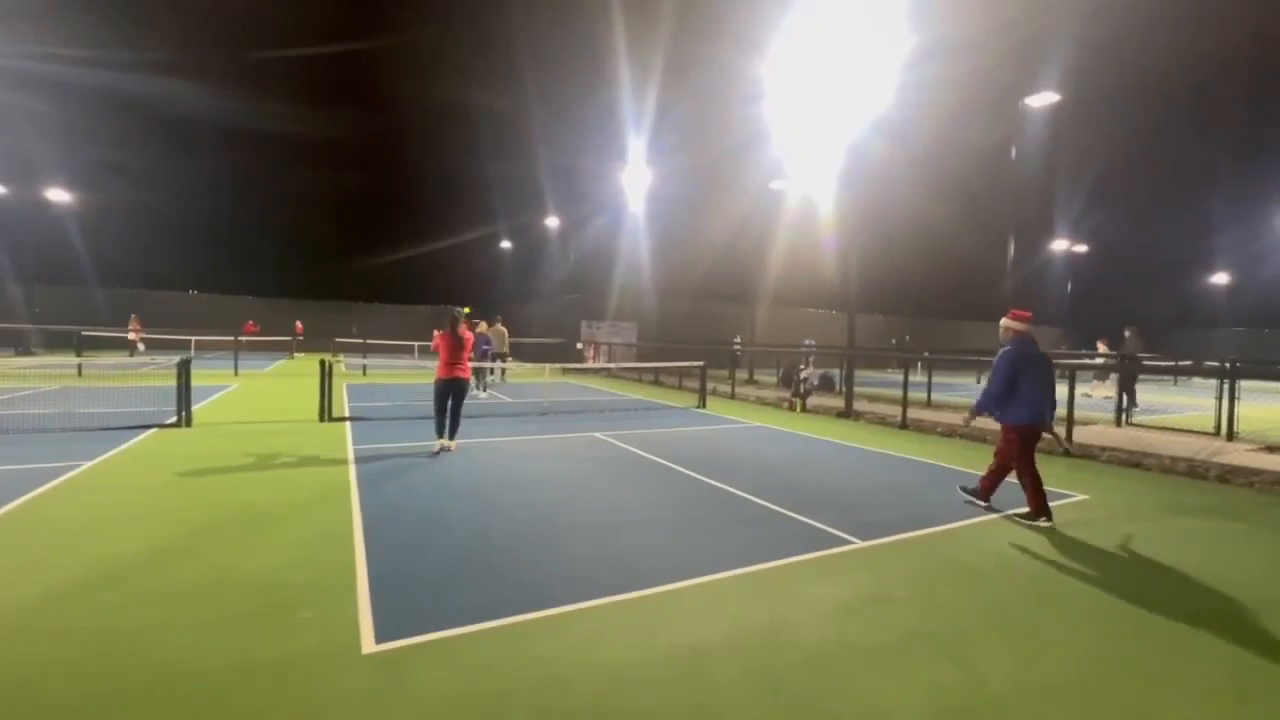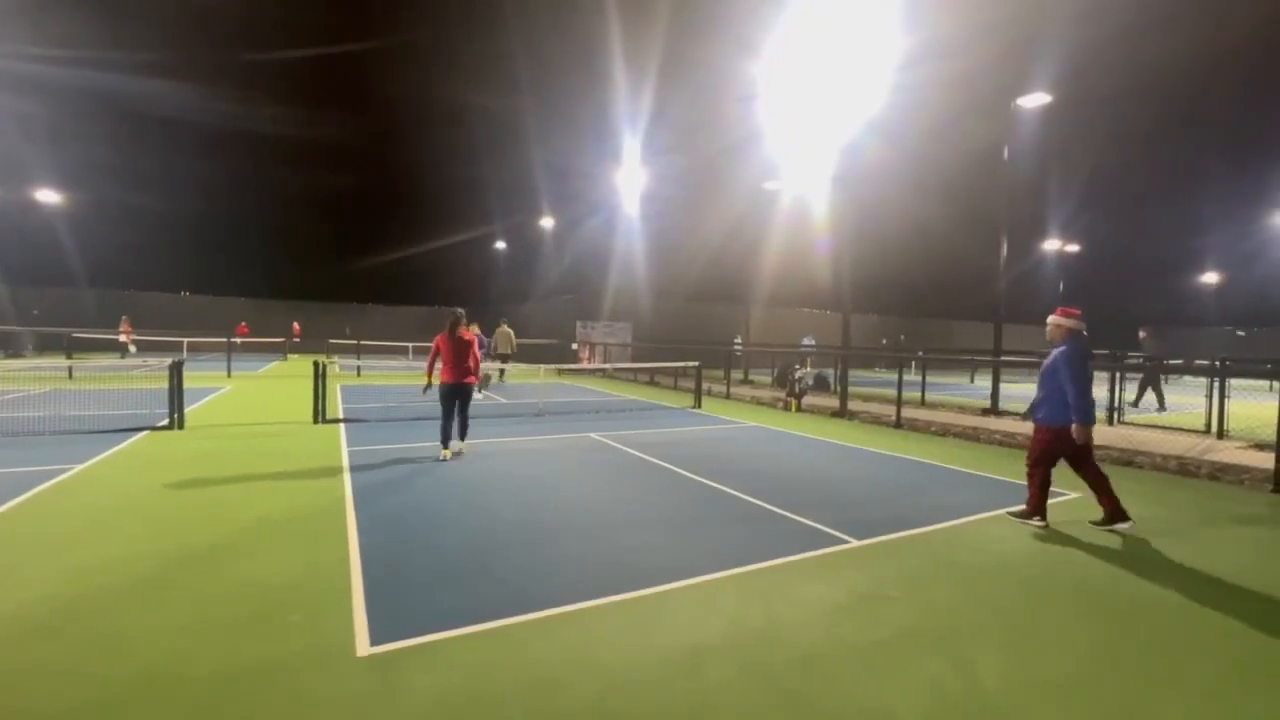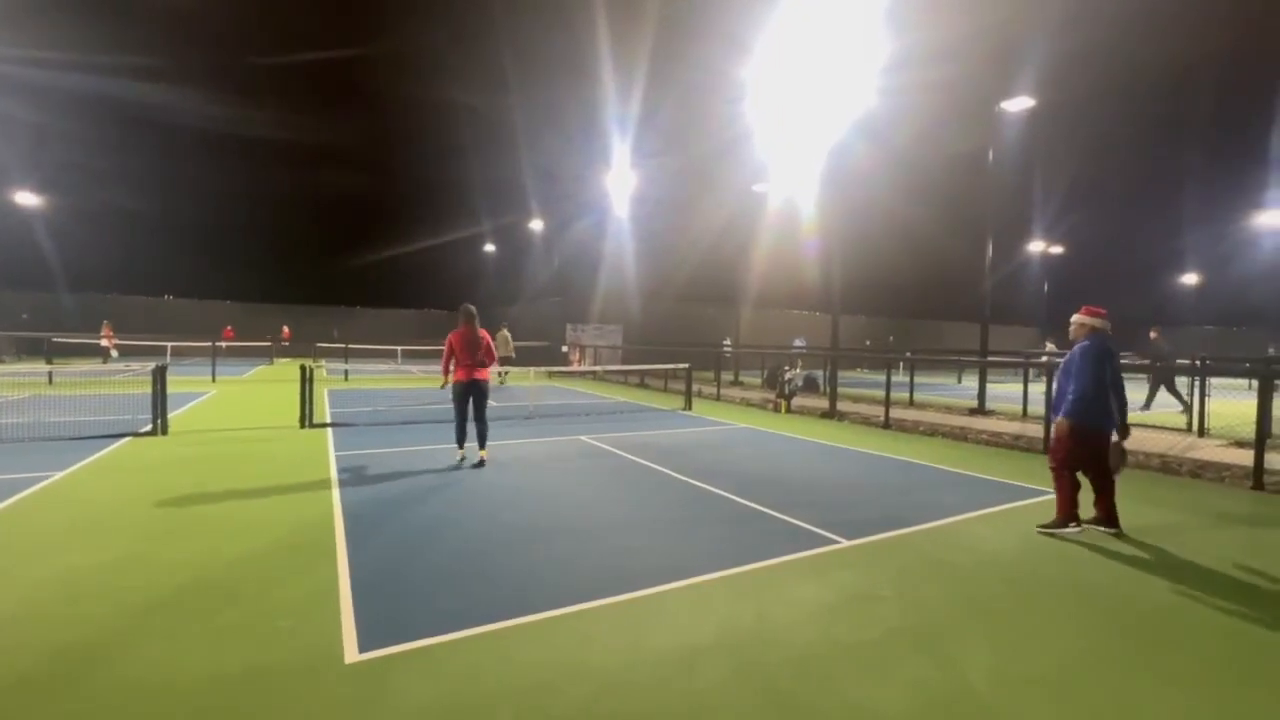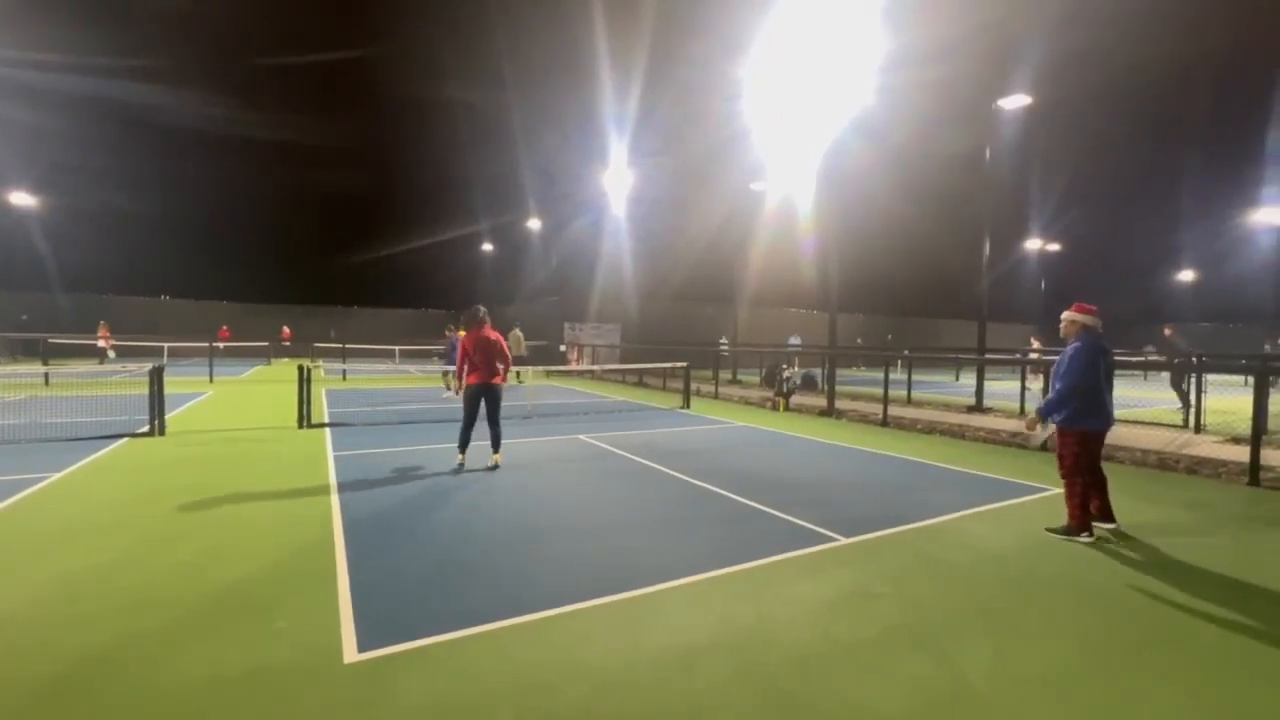
dt=0.5s
person 1, frame 1
left shoulder: (1009, 354)
right shoulder: (1040, 356)
left elbow: (995, 388)
right elbow: (1049, 390)
left wrist: (974, 411)
right wrist: (1047, 418)
left hip: (1017, 419)
right hip: (1035, 419)
left knee: (1023, 464)
right knee: (1003, 457)
left ankle: (1040, 512)
right ankle: (982, 491)
person 1, frame 2
left shoulder: (1066, 353)
right shoulder: (1070, 351)
left elbow: (1077, 390)
left wrist: (1078, 420)
right wrist: (1035, 407)
left hip: (1056, 422)
right hip: (1073, 422)
left knee: (1037, 465)
right knee: (1087, 467)
left ankle: (1035, 513)
right ankle: (1116, 514)
person 1, frame 3
left shoulder: (1084, 350)
right shoulder: (1106, 352)
left elbow: (1081, 387)
right elbow: (1117, 391)
left wrist: (1065, 414)
right wrist: (1122, 423)
left hip: (1079, 424)
right hip: (1102, 422)
left knee: (1062, 466)
right knee: (1099, 470)
left ankle: (1067, 519)
right ankle: (1107, 518)
person 1, frame 4
left shoulder: (1078, 351)
right shoulder: (1099, 351)
left elbow: (1065, 389)
left wrist: (1040, 413)
left hip: (1077, 423)
right hip: (1096, 420)
left knee: (1073, 473)
right knee: (1091, 470)
left ankle: (1079, 527)
right ankle: (1102, 515)
